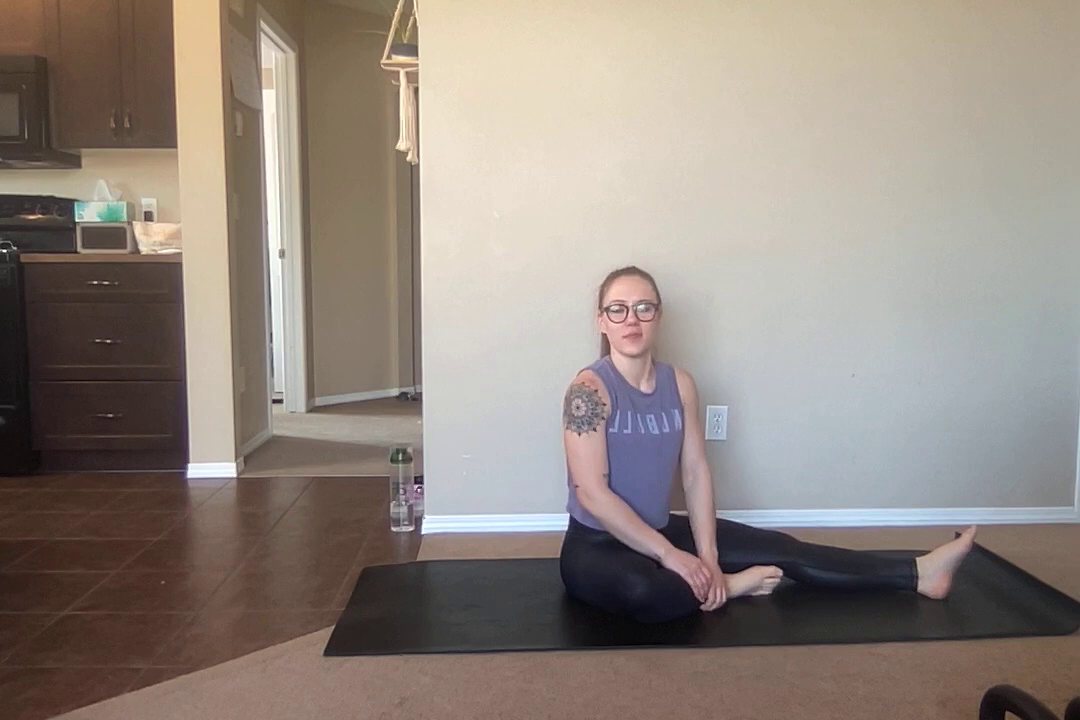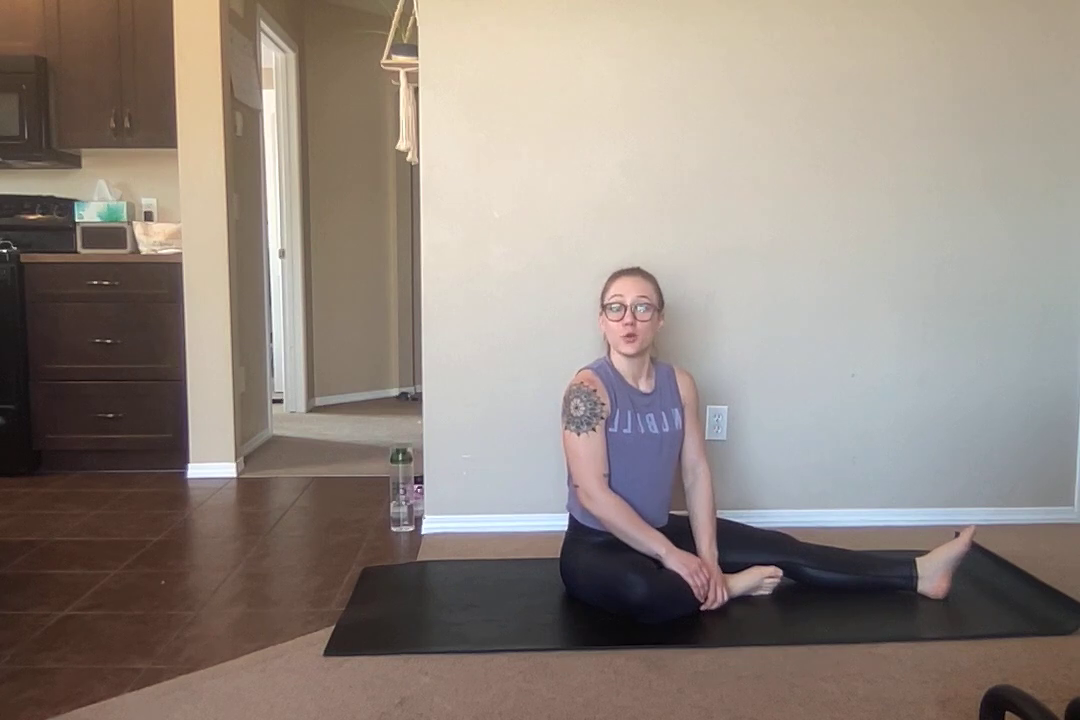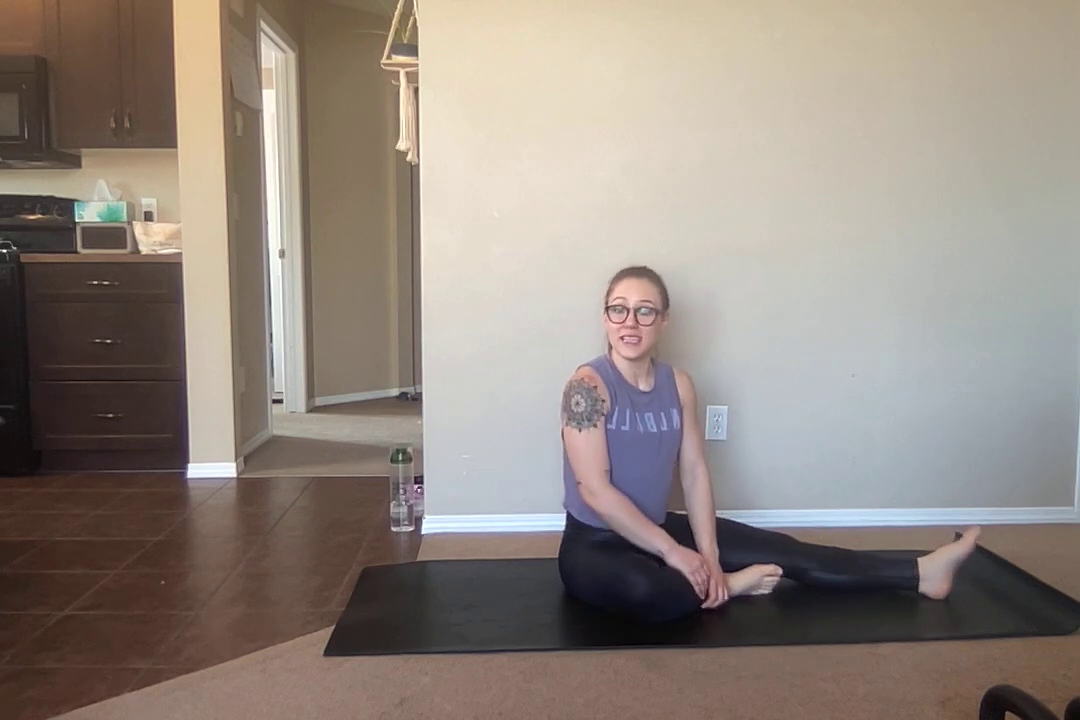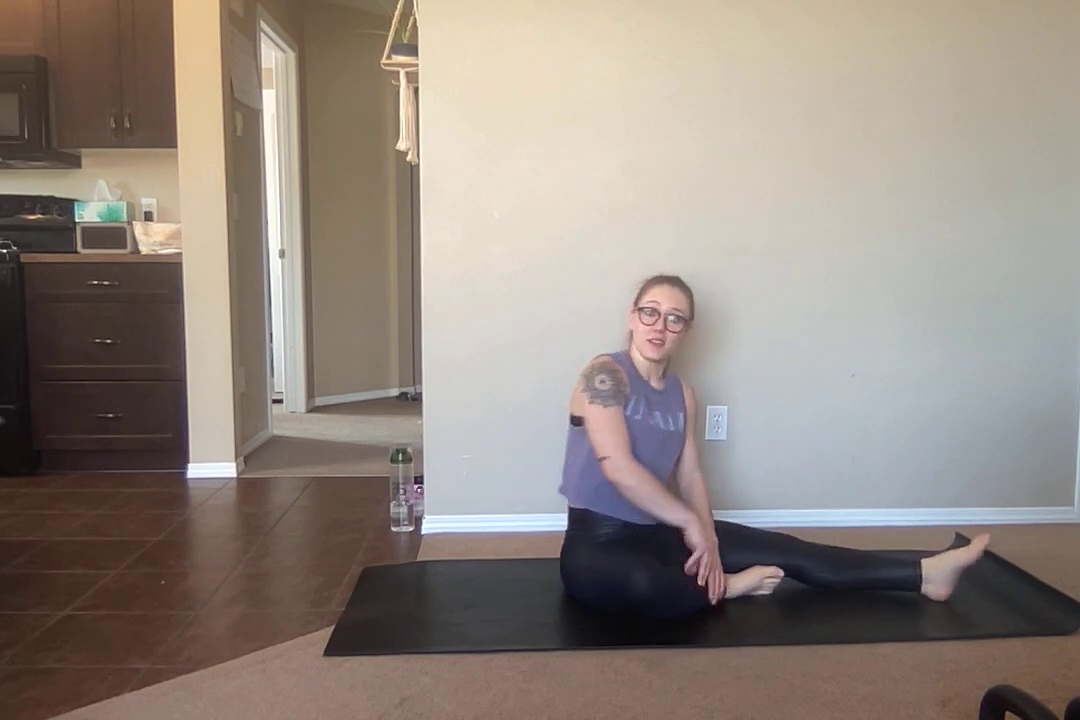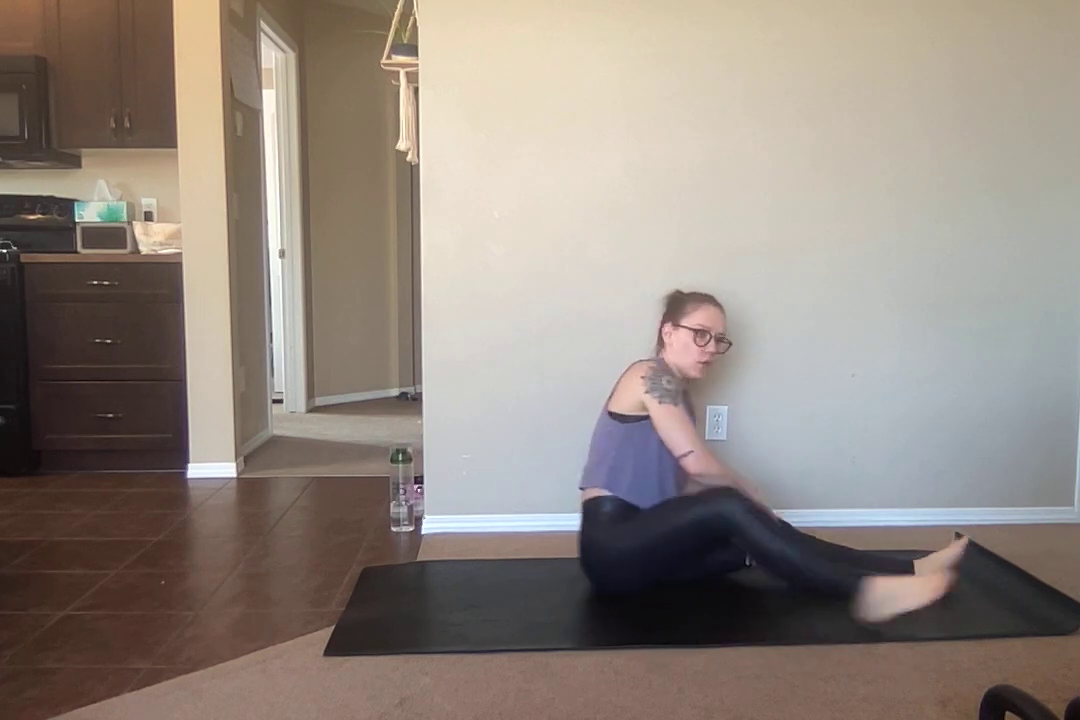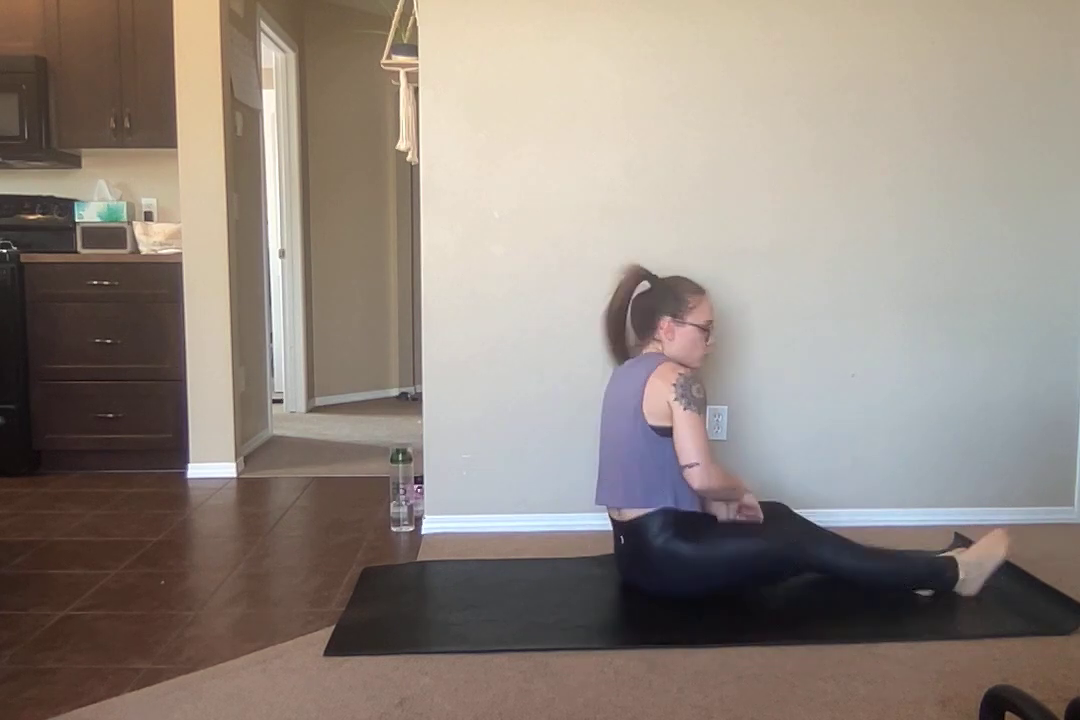
dt=0.4s
person 1, frame 1
left shoulder: (679, 384)
right shoulder: (590, 389)
left elbow: (696, 472)
right elbow: (592, 494)
left wrist: (708, 556)
right wrist: (669, 555)
left hip: (658, 531)
right hip: (596, 547)
left knee: (776, 547)
right knee: (642, 590)
left ankle: (919, 574)
right ankle: (727, 586)
person 1, frame 2
left shoulder: (679, 384)
right shoulder: (588, 389)
left elbow: (696, 472)
right elbow: (593, 494)
left wrist: (708, 556)
right wrist: (670, 556)
left hip: (657, 531)
right hip: (596, 548)
left knee: (778, 548)
right knee: (640, 590)
left ankle: (919, 574)
right ankle: (728, 587)
person 1, frame 3
left shoulder: (678, 385)
right shoulder: (587, 385)
left elbow: (694, 472)
right elbow: (595, 491)
left wrist: (709, 555)
right wrist: (672, 553)
left hip: (653, 529)
right hip: (593, 545)
left knee: (777, 549)
right knee: (642, 589)
left ankle: (920, 574)
right ankle: (724, 586)
person 1, frame 4
left shoulder: (682, 395)
right shoulder: (604, 375)
left elbow: (689, 477)
right elbow: (618, 469)
left wrist: (702, 534)
right wrist: (693, 525)
left hip: (651, 534)
right hip: (594, 547)
left knee: (777, 548)
right knee: (643, 588)
left ankle: (923, 575)
right ankle: (722, 586)
person 1, frame 5
left shoulder: (680, 396)
right shoulder: (652, 377)
left elbow: (687, 484)
right elbow: (697, 464)
right wrist: (749, 493)
left hip: (635, 540)
right hip: (610, 546)
right knee: (728, 509)
left ankle: (907, 570)
right ankle: (864, 591)
person 1, frame 6
left shoulder: (629, 376)
right shoulder: (677, 380)
right elbow: (701, 476)
left wrist: (725, 502)
right wrist: (740, 494)
left hip: (642, 544)
right hip: (666, 553)
left knee: (777, 522)
right knee: (811, 548)
left ankle: (916, 569)
right ankle: (957, 574)
